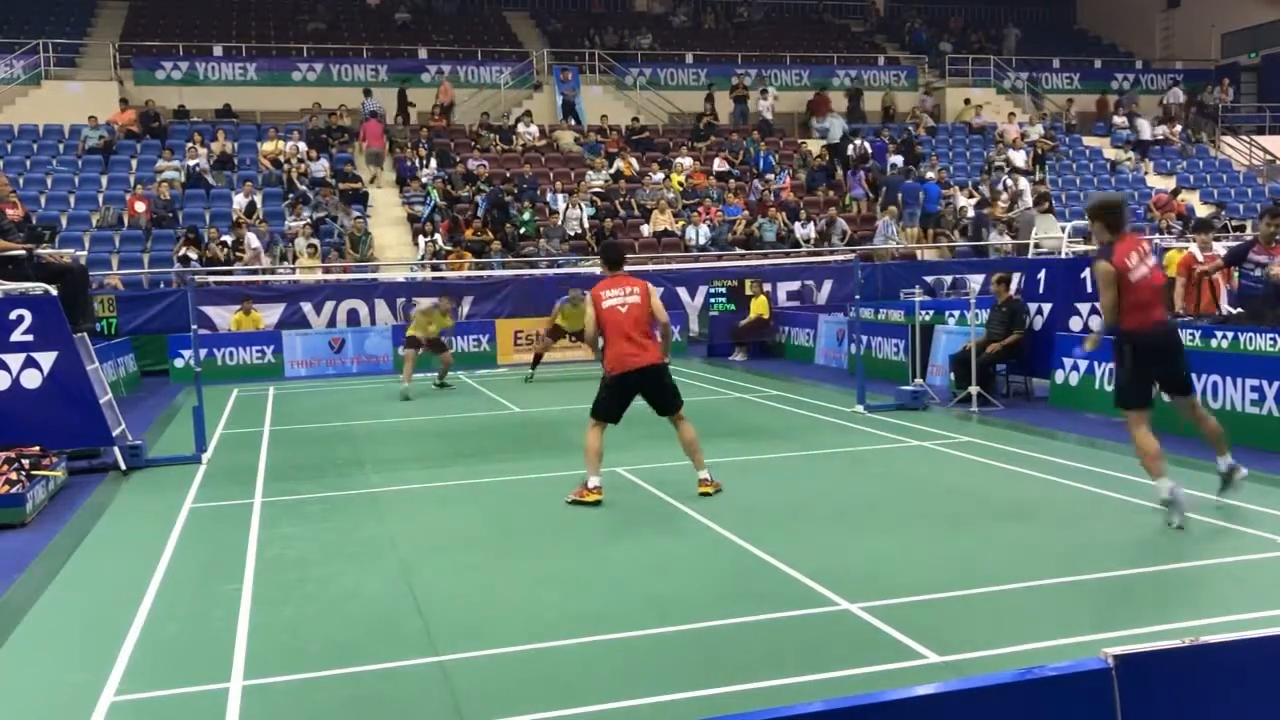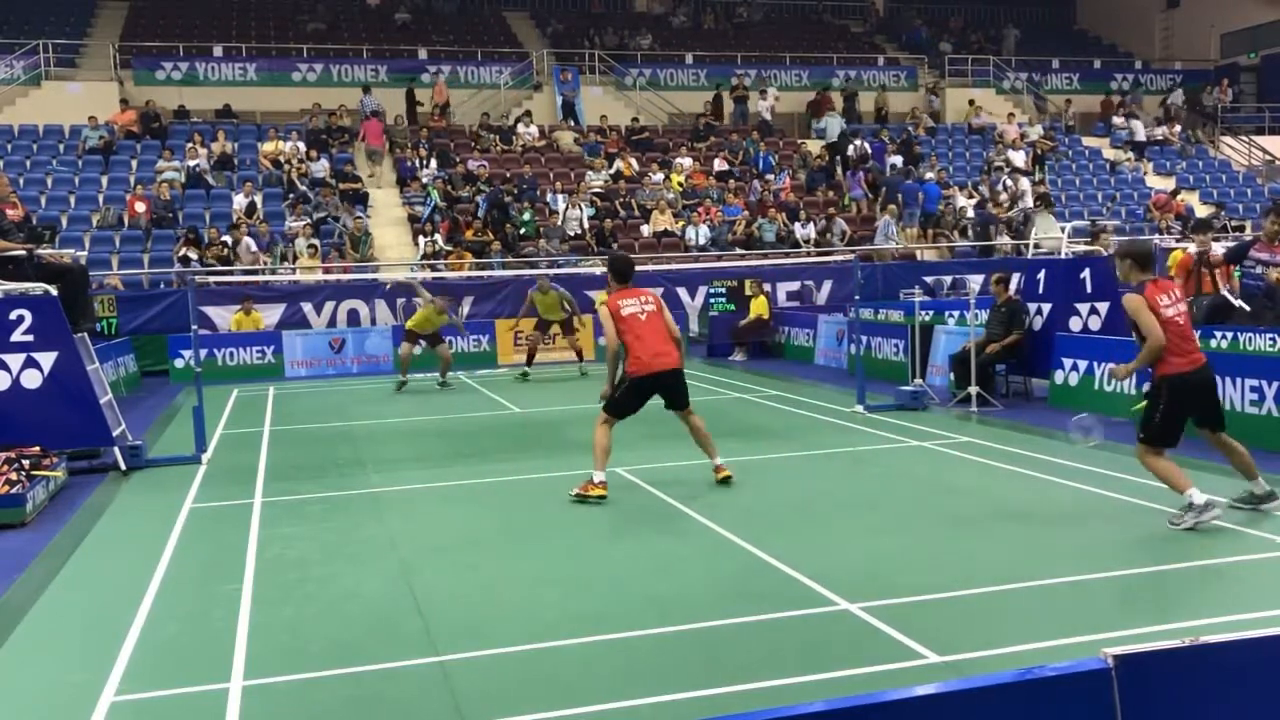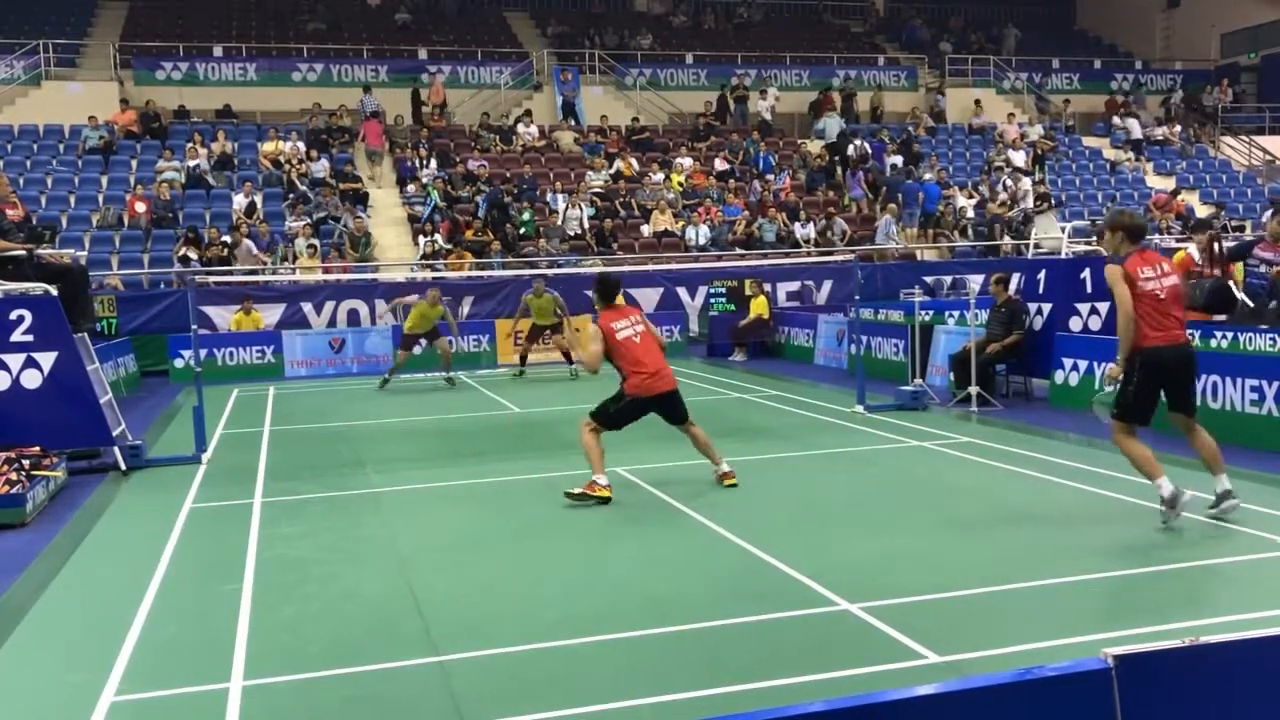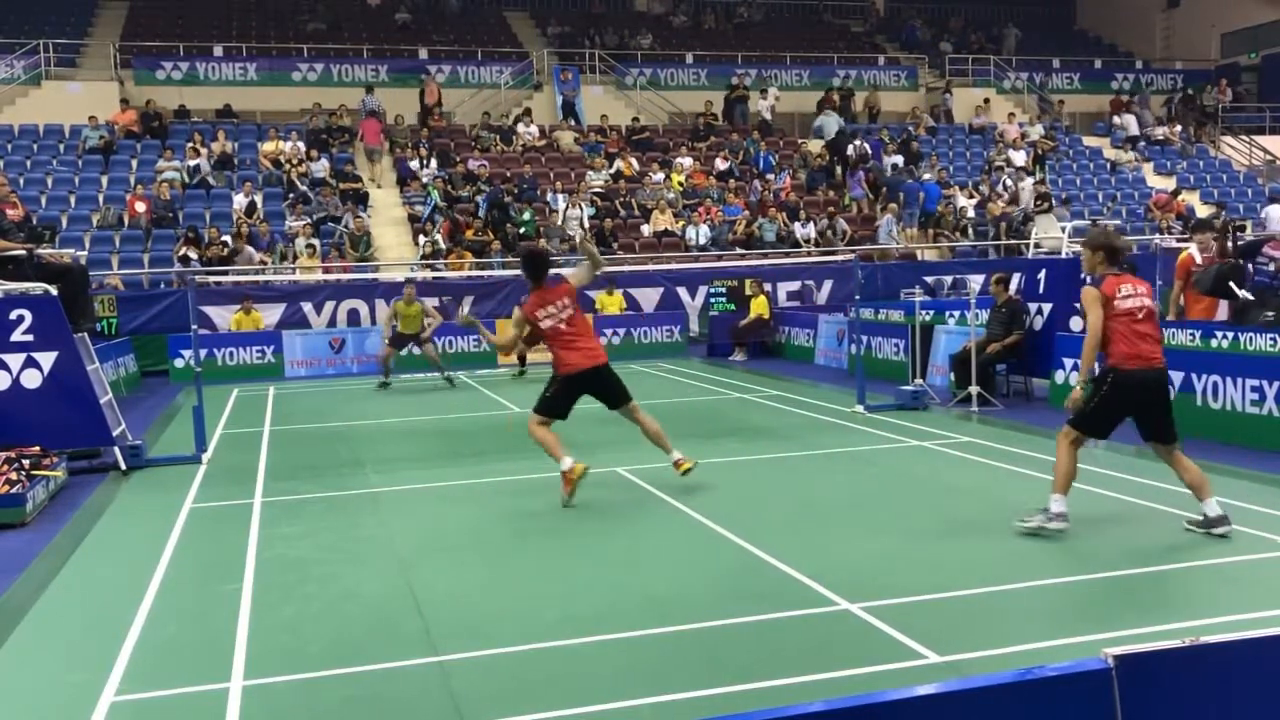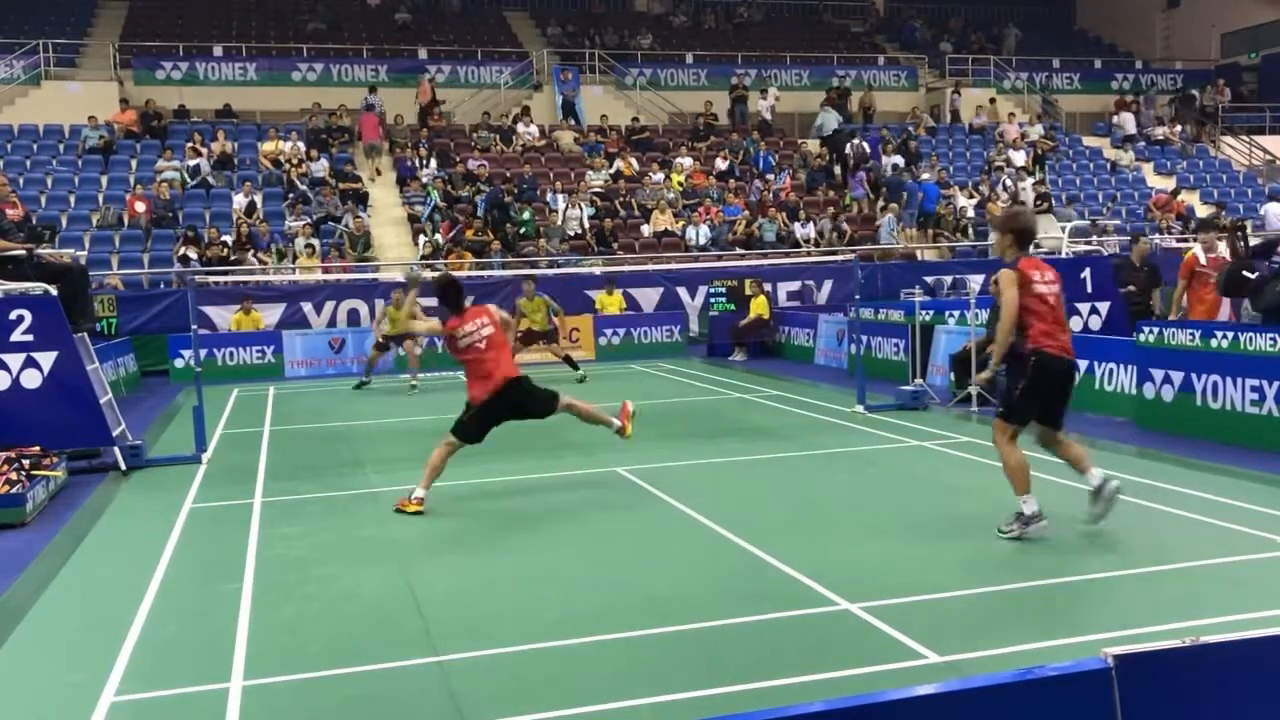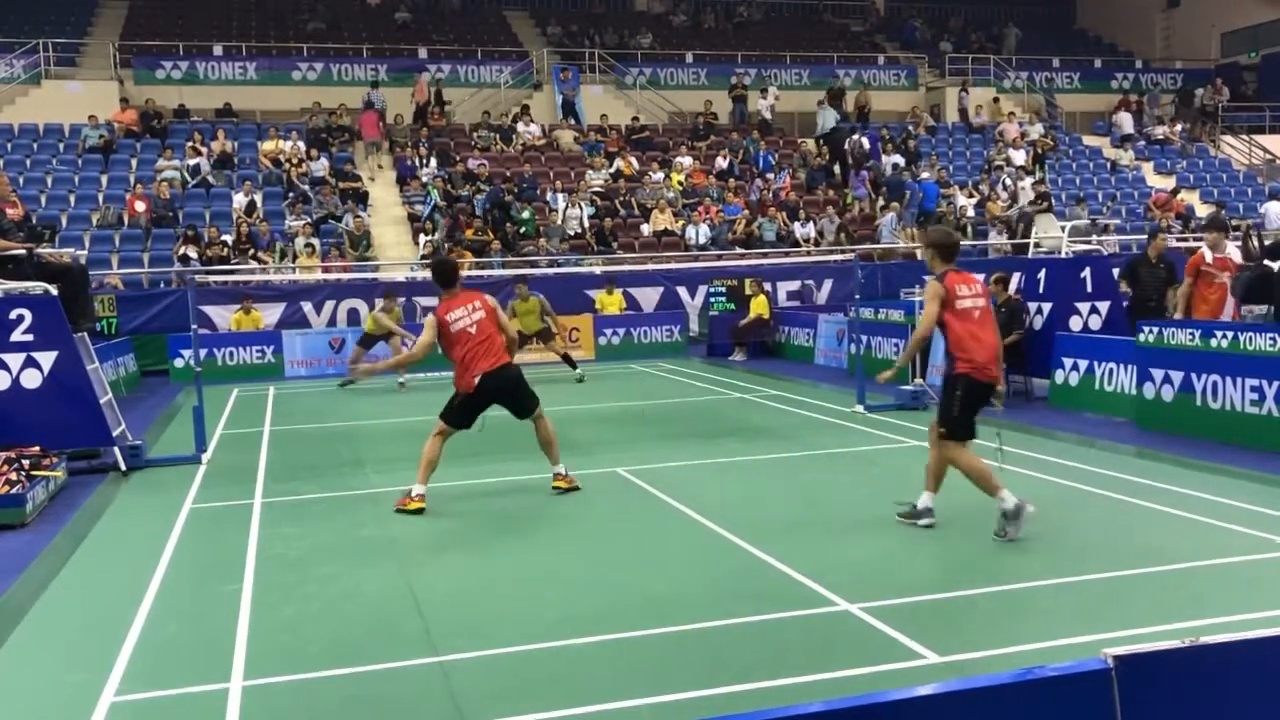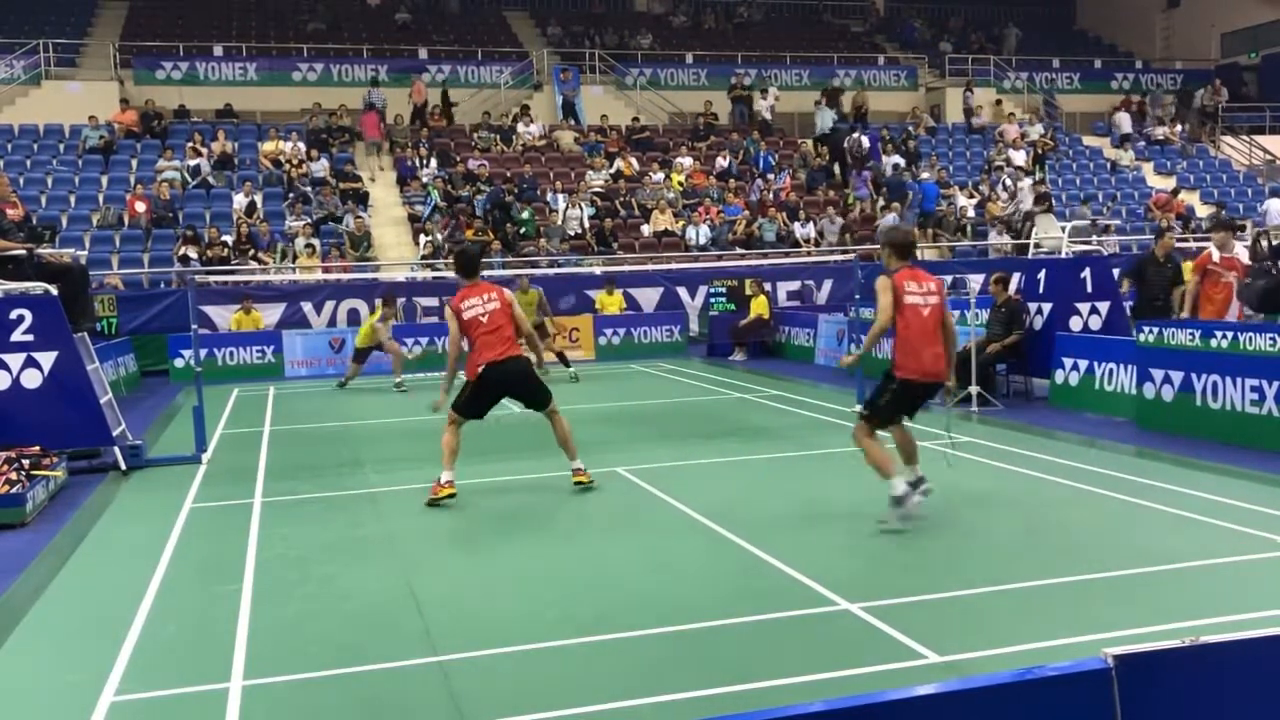
dt=0.2s
person 1, frame 1
left shoulder: (1106, 262)
right shoulder: (1140, 242)
left elbow: (1108, 312)
left wrist: (1095, 338)
left hip: (1140, 342)
right hip: (1165, 333)
left knee: (1137, 424)
right knee: (1191, 408)
left ankle: (1169, 492)
right ankle: (1229, 465)
person 1, frame 2
left shoulder: (1133, 296)
right shoulder: (1170, 287)
left elbow: (1157, 341)
left wrist: (1131, 368)
left hip: (1173, 379)
right hip: (1201, 372)
left knee: (1148, 452)
right knee: (1219, 438)
left ankle: (1199, 502)
right ankle: (1261, 490)
person 1, frame 3
left shoulder: (1116, 267)
right shoulder: (1165, 262)
left elbow: (1127, 314)
right elbow: (1180, 304)
left wrist: (1119, 361)
left hip: (1148, 354)
right hip: (1181, 350)
left knee: (1123, 432)
right knee: (1189, 424)
left ankle: (1169, 492)
right ankle: (1223, 491)
person 1, frame 4
left shoulder: (1094, 289)
right shoulder: (1142, 285)
left elbow: (1094, 336)
right elbow: (1156, 333)
left wrist: (1081, 384)
left hip: (1120, 375)
right hip: (1153, 375)
left knee: (1069, 439)
right knee: (1170, 452)
left ankle: (1056, 511)
right ankle: (1213, 514)
person 1, frame 5
left shoulder: (1010, 271)
right shoulder: (1047, 269)
left elbow: (1008, 319)
left wrist: (991, 366)
left hip: (1038, 358)
right hip: (1064, 359)
left knee: (1003, 433)
right knee: (1050, 435)
left ankle: (1029, 513)
right ankle: (1100, 481)
person 1, frame 6
left shoulder: (937, 284)
right shoulder: (975, 283)
left elbow: (923, 331)
right elbow: (993, 332)
left wrist: (896, 368)
right wrist: (999, 380)
left hip: (966, 372)
right hip: (987, 373)
left knee: (955, 448)
right knee: (940, 434)
left ankle: (1010, 504)
right ankle: (926, 505)
person 1, frame 7
left shoulder: (888, 280)
right shoulder: (934, 282)
left elbow: (883, 323)
right elbow: (950, 331)
left wrist: (857, 355)
right wrist: (948, 375)
left hip: (908, 372)
right hip: (936, 371)
left knee: (863, 434)
right knee: (893, 422)
left ankle: (901, 490)
right ankle: (913, 480)
person 2, frame 1
left shoulder: (595, 294)
right shoulder: (645, 287)
left elbow: (591, 335)
right elbow: (664, 322)
left wrist: (597, 350)
right wrist: (665, 352)
left hip: (618, 369)
right hip: (652, 364)
left knee: (595, 426)
right knee: (679, 419)
left ankle: (592, 486)
right ankle: (704, 478)
person 2, frame 2
left shoulder: (607, 306)
right shoulder: (653, 297)
left elbow: (613, 345)
right elbow: (676, 335)
left wrist: (609, 383)
left hip: (640, 371)
right hip: (671, 366)
left knee: (604, 422)
right knee: (688, 414)
left ankle: (597, 482)
right ankle: (718, 465)
person 2, frame 3
left shoulder: (597, 327)
right shoulder: (636, 313)
left elbow: (593, 367)
right elbow: (660, 342)
left wrist: (580, 350)
left hip: (638, 391)
right hip: (666, 384)
left knee: (588, 428)
right knee: (688, 427)
left ankle: (599, 485)
right ankle: (724, 471)
person 2, frame 4
left shoulder: (523, 310)
right shoulder: (567, 286)
left elbow: (504, 348)
right elbow: (595, 266)
left wrist: (477, 326)
left hip: (567, 374)
right hip: (596, 366)
left knee: (536, 425)
right knee: (634, 412)
left ankle: (569, 467)
right ankle: (676, 458)
person 2, frame 5
left shoulder: (445, 328)
right shoulder: (488, 311)
left elbow: (409, 327)
right elbow: (510, 323)
left wrist: (412, 293)
left hip: (485, 399)
right hip: (516, 384)
left knee: (448, 445)
right knee: (567, 404)
left ankle: (416, 498)
right ankle: (618, 424)
person 2, frame 6
left shoulder: (437, 316)
right shoulder: (485, 300)
left elbow: (416, 353)
right elbow: (512, 336)
left wrist: (374, 367)
left hip: (474, 384)
right hip: (505, 373)
left knee: (439, 434)
right knee: (538, 417)
left ankle: (416, 495)
right ankle: (561, 475)
person 2, frame 7
left shoulder: (454, 304)
right shoulder: (503, 293)
left elbow: (454, 349)
right elbow: (526, 330)
left wrist: (445, 389)
right wrist: (541, 356)
left hip: (484, 372)
right hip: (515, 364)
left knee: (453, 424)
right knee: (553, 413)
left ankle: (446, 482)
right ankle: (578, 470)
